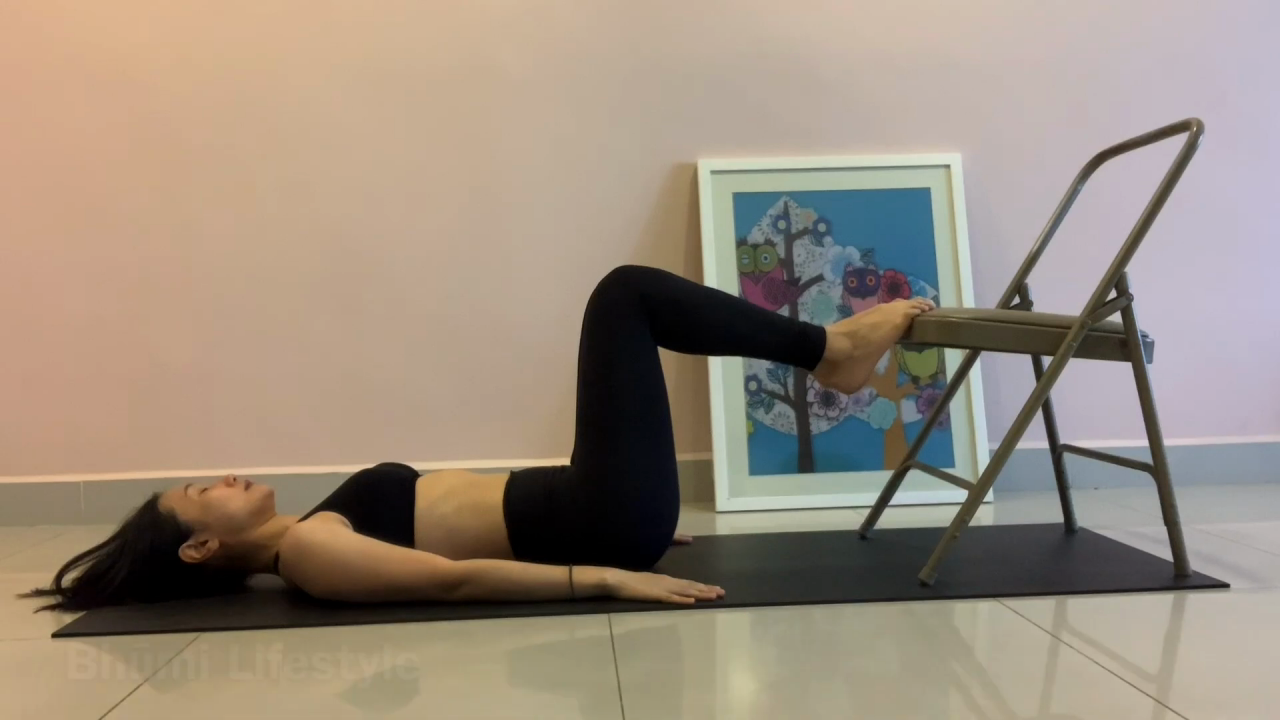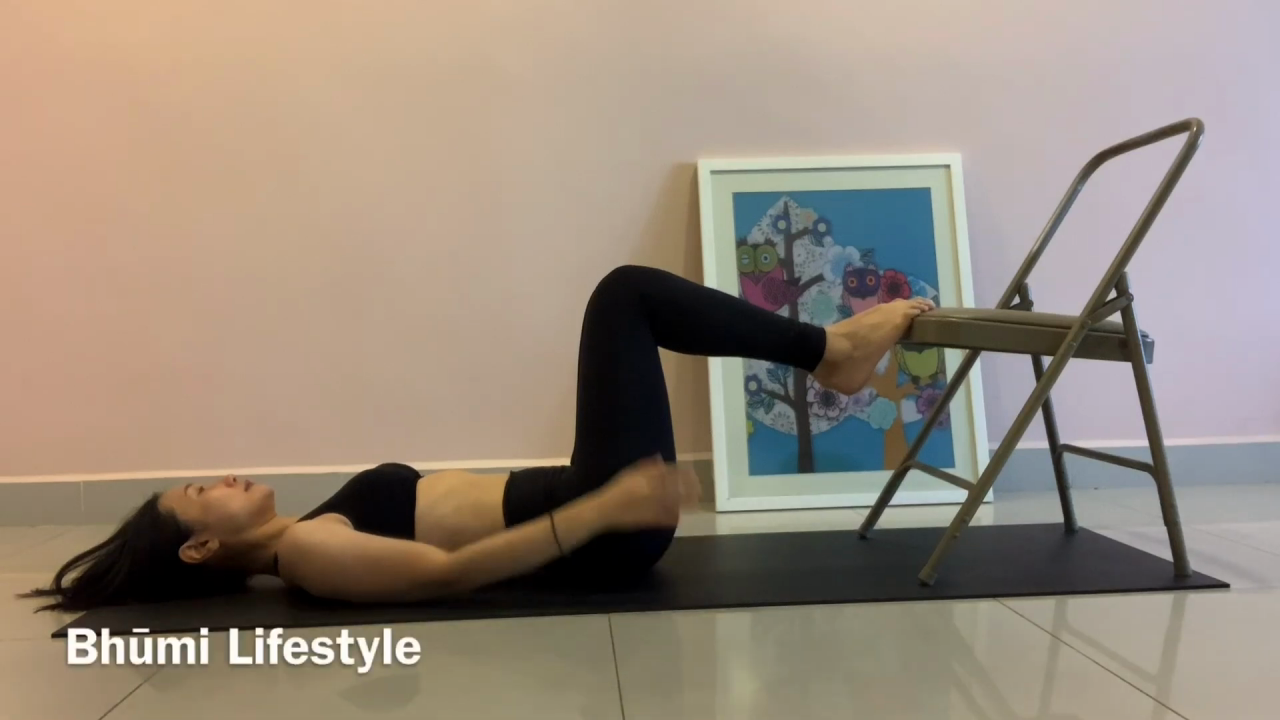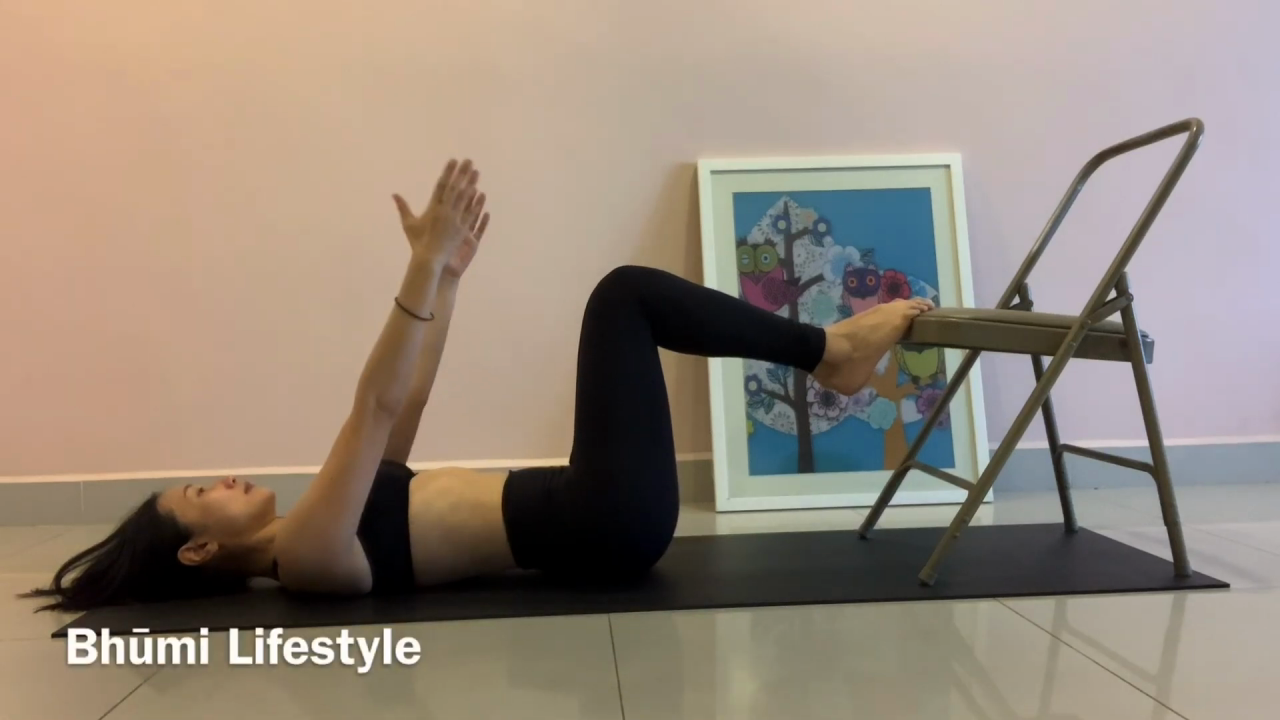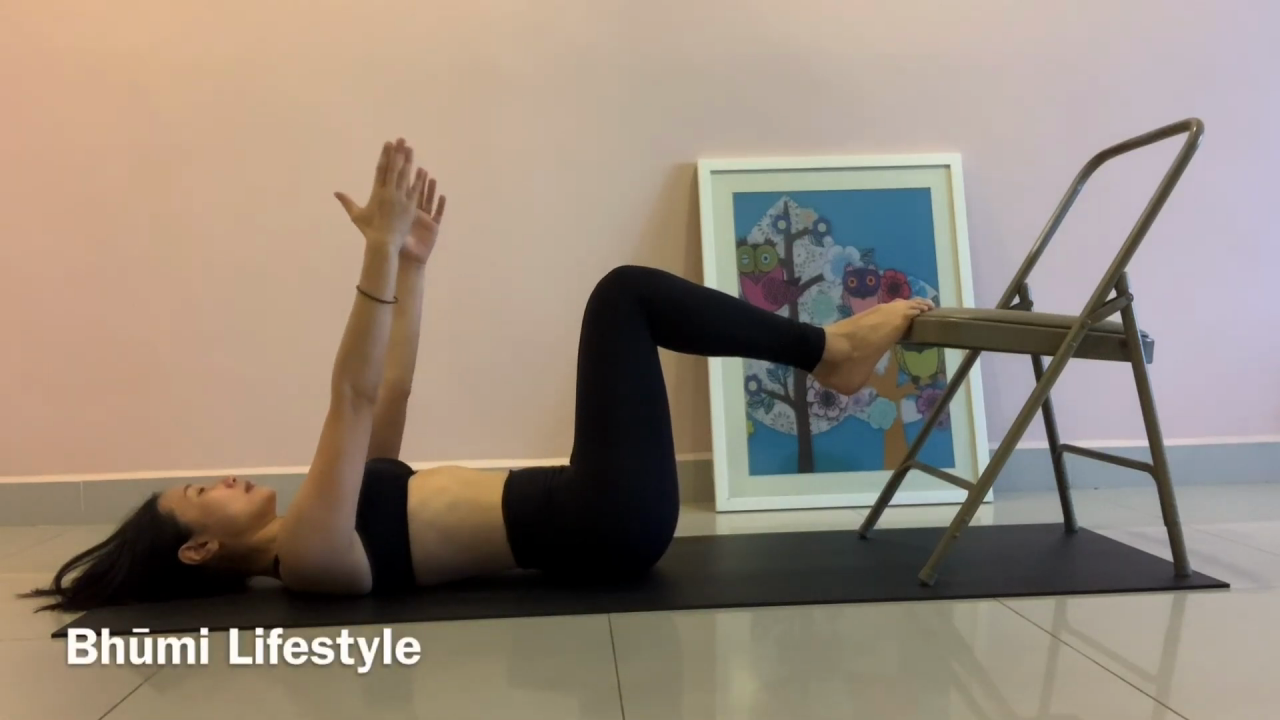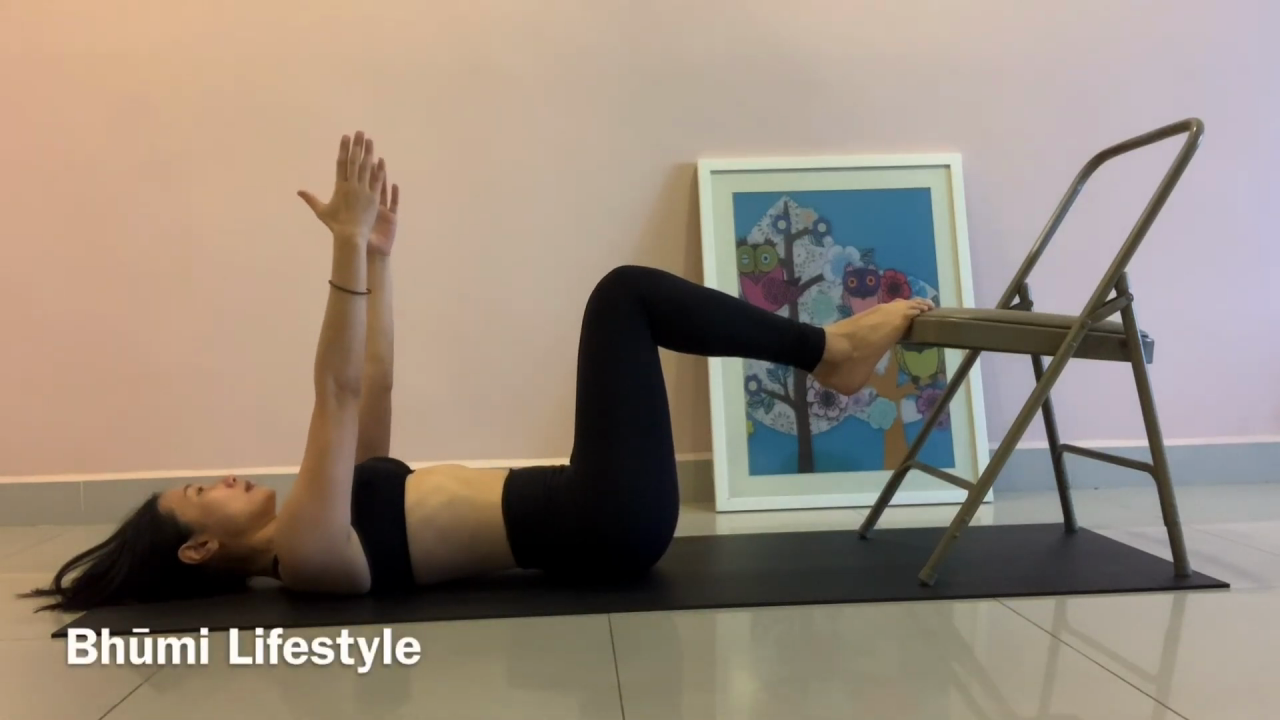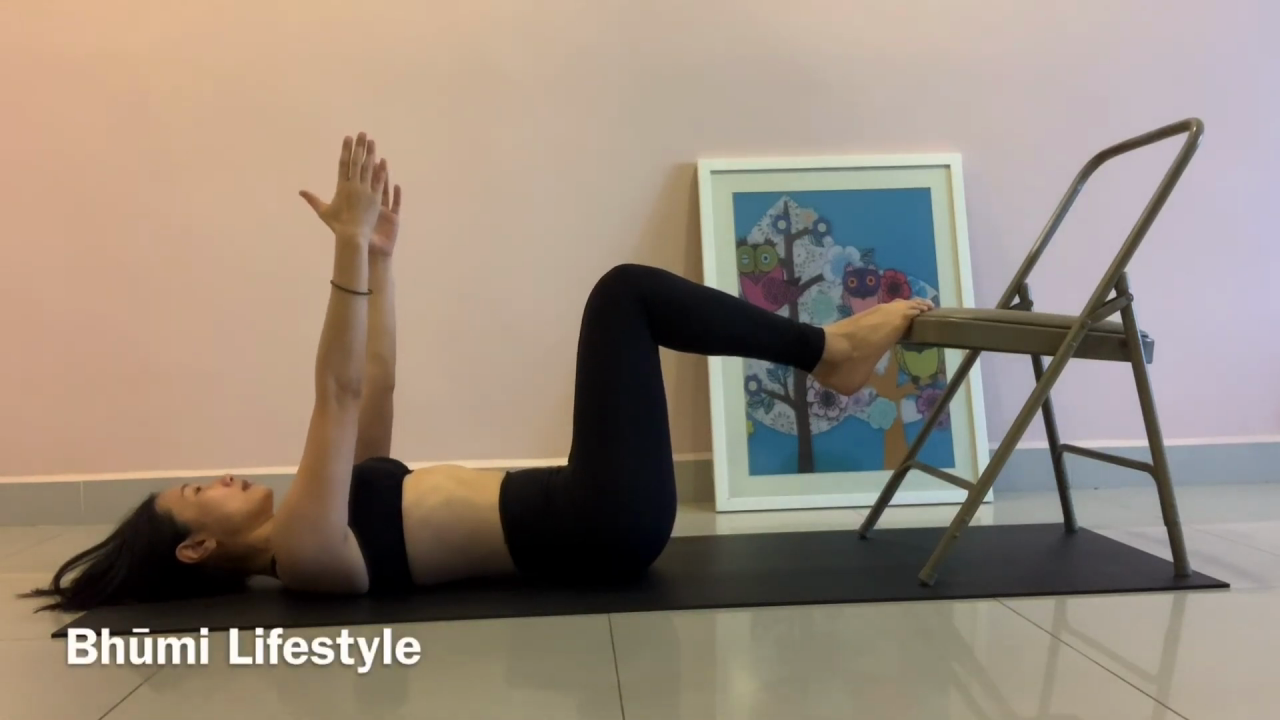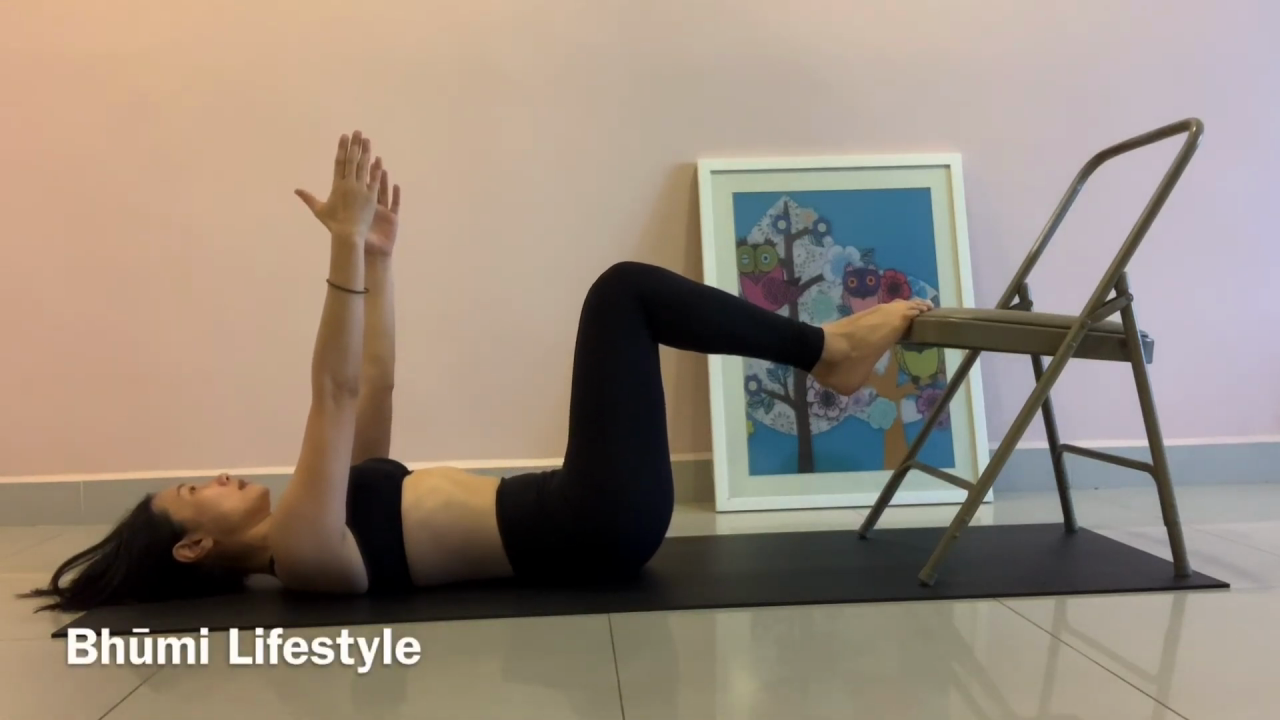
dt=0.5s
person 1, frame 1
left shoulder: (315, 532)
right shoulder: (305, 554)
right elbow: (452, 579)
right wrist: (605, 577)
left hip: (597, 511)
right hip: (603, 520)
left knee: (631, 298)
right knee: (622, 296)
left ankle: (825, 352)
right ankle: (827, 349)
person 1, frame 2
left shoulder: (316, 534)
right shoulder: (306, 554)
right elbow: (450, 569)
right wrist: (597, 513)
left hip: (586, 506)
right hip: (587, 521)
left knee: (631, 297)
right knee: (625, 295)
left ankle: (826, 351)
right ankle: (829, 347)
person 1, frame 3
left shoulder: (320, 533)
right shoulder: (307, 554)
left elbow: (404, 408)
right elbow: (375, 407)
left wrist: (446, 276)
right wrist: (423, 265)
left hip: (597, 516)
right hip: (607, 523)
left knee: (630, 297)
right knee: (623, 294)
left ankle: (825, 351)
right ankle: (827, 349)
person 1, frame 4
left shoulder: (312, 538)
right shoulder: (311, 555)
left elbow: (387, 398)
right elbow: (353, 398)
left wrist: (411, 262)
right wrist: (378, 249)
left hip: (594, 515)
right hip: (606, 521)
left knee: (629, 298)
right knee: (622, 295)
left ankle: (823, 351)
right ankle: (826, 348)
person 1, frame 5
left shoulder: (326, 531)
right shoulder: (308, 554)
left elbow: (371, 391)
right elbow: (337, 393)
left wrist: (374, 257)
right wrist: (345, 244)
left hip: (597, 517)
right hip: (606, 522)
left knee: (630, 297)
right knee: (622, 294)
left ankle: (825, 353)
right ankle: (827, 347)
person 1, frame 6
left shoulder: (318, 530)
right shoulder: (305, 553)
left elbow: (374, 388)
right elbow: (338, 394)
left wrist: (377, 257)
right wrist: (348, 245)
left hip: (591, 518)
right hip: (600, 524)
left knee: (629, 296)
right knee: (622, 293)
left ankle: (823, 352)
right ankle: (825, 347)
person 1, frame 7
left shoulder: (325, 521)
right shoulder: (304, 552)
left elbow: (373, 388)
right elbow: (334, 391)
left wrist: (377, 256)
right wrist: (345, 244)
left hip: (588, 517)
right hip: (596, 524)
left knee: (628, 295)
right knee: (621, 290)
left ankle: (823, 351)
right ankle: (825, 348)
